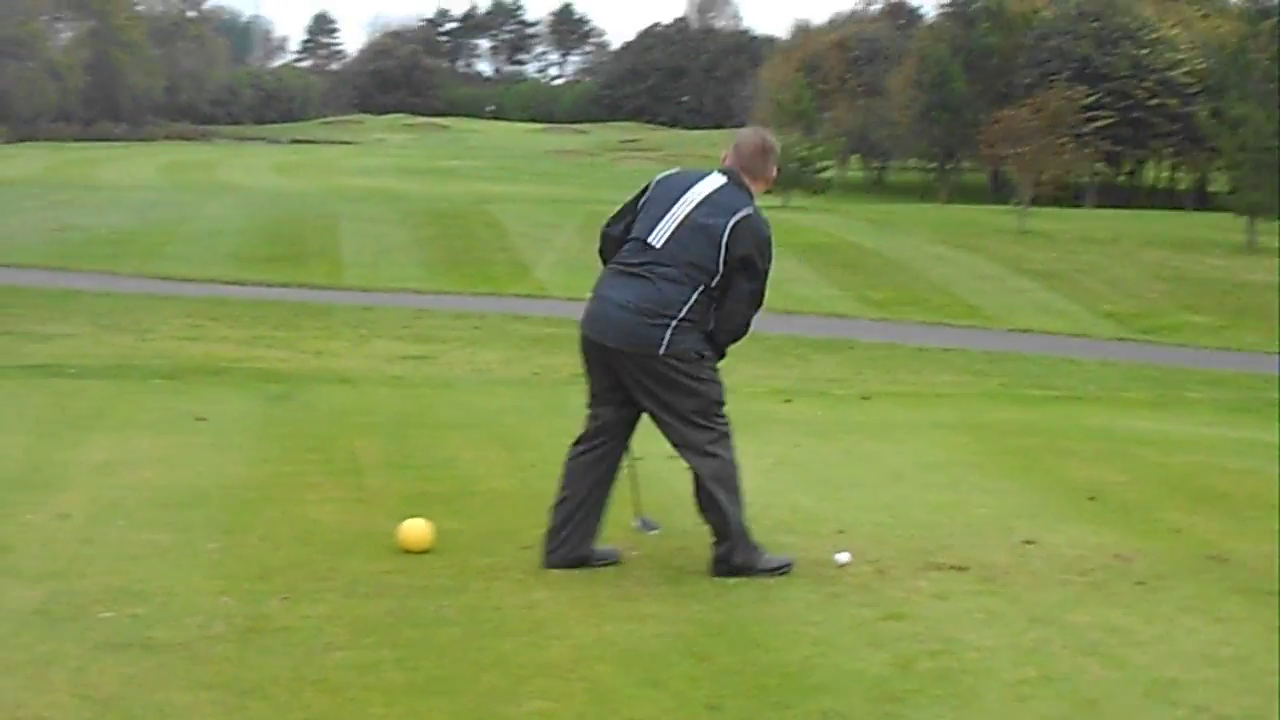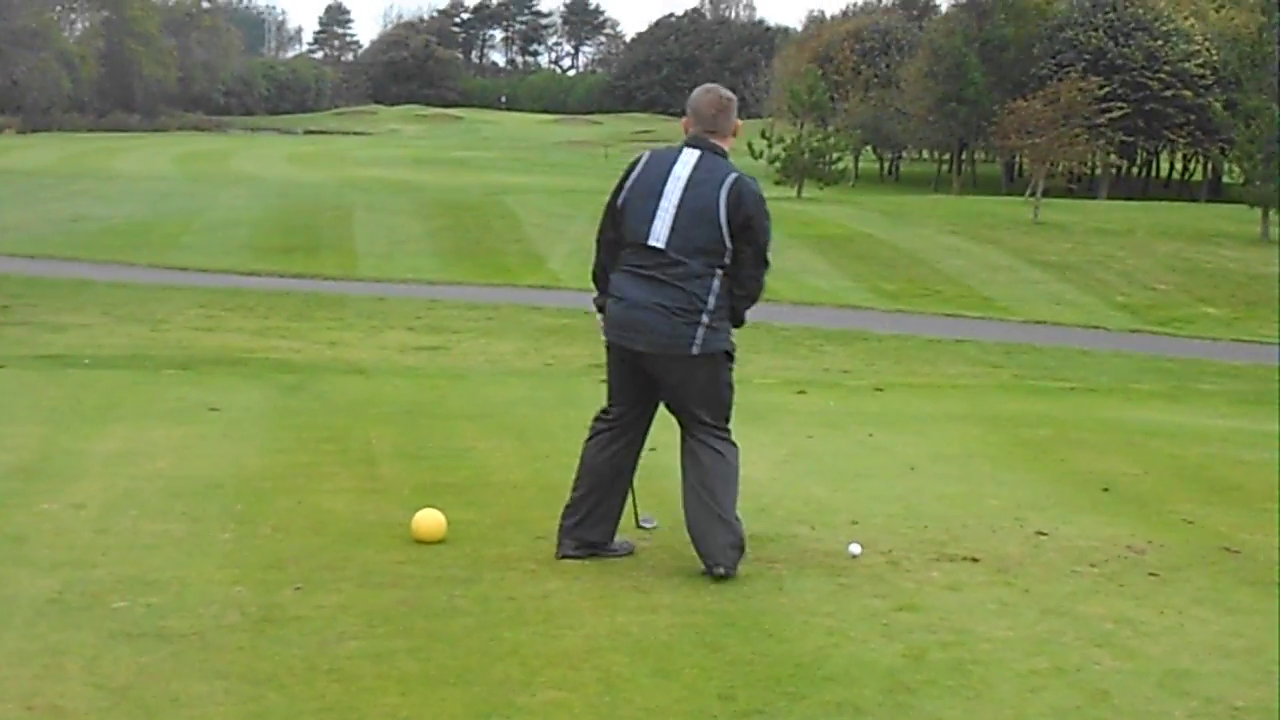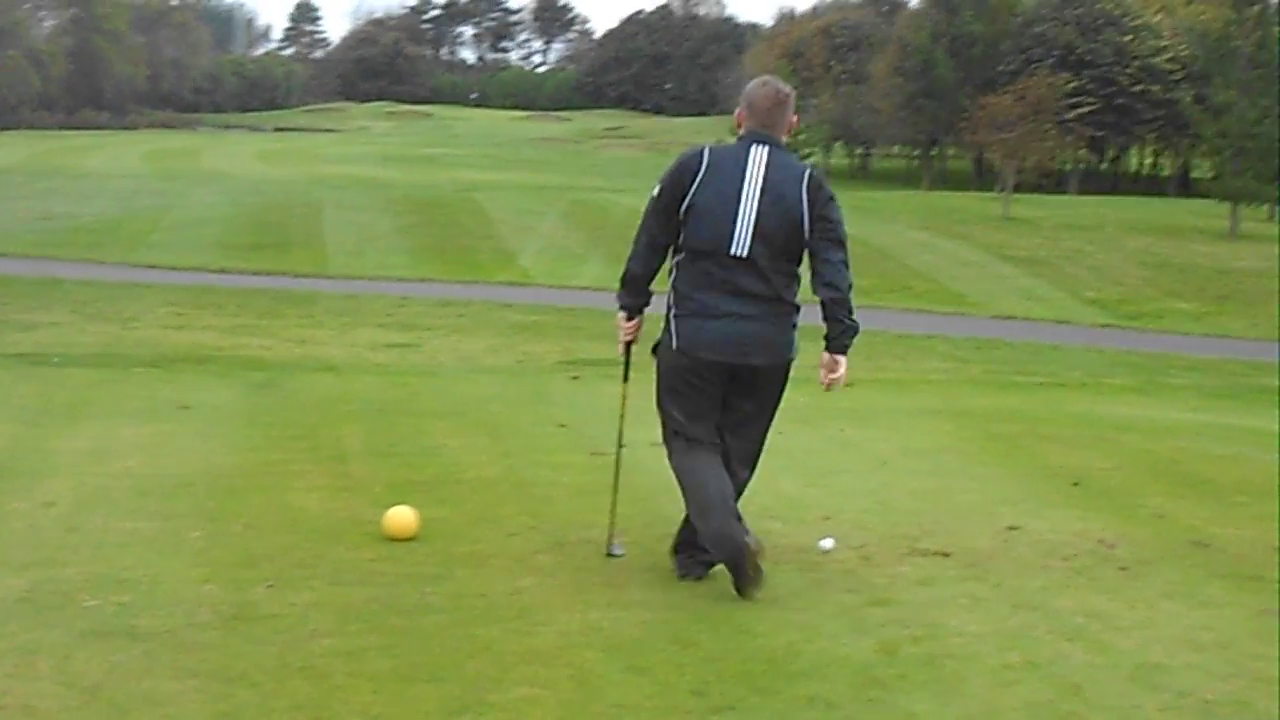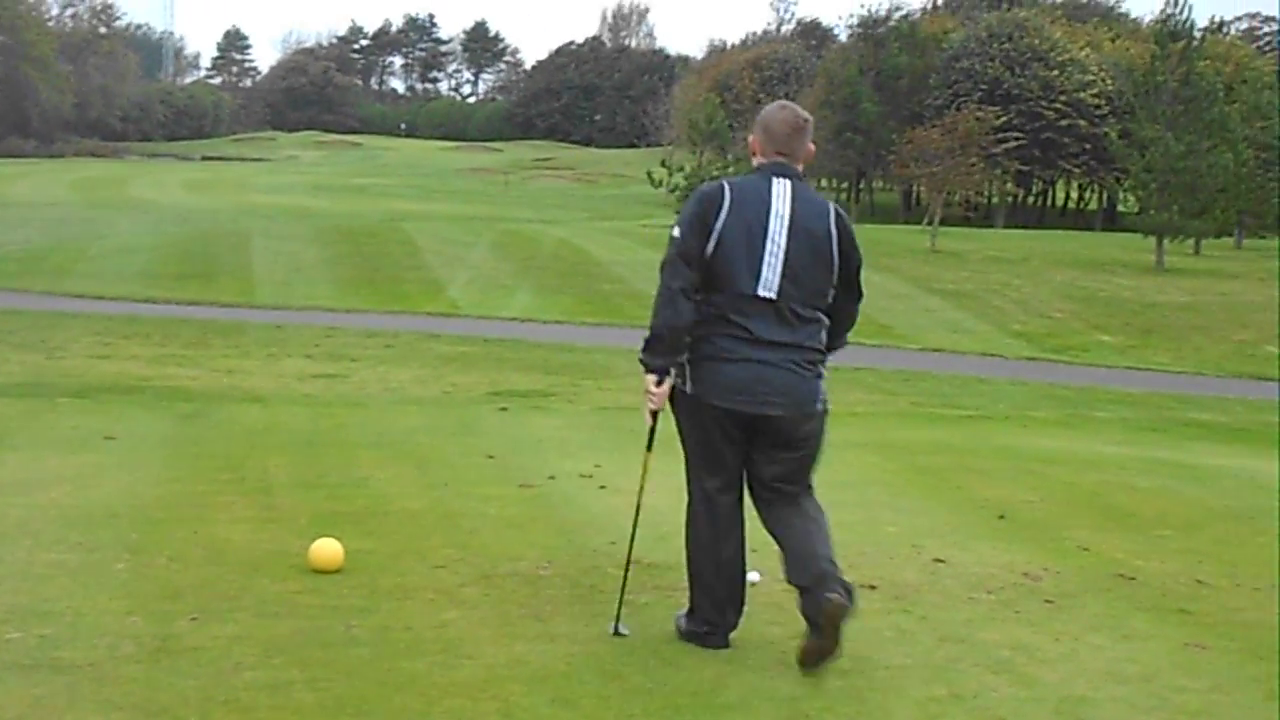
dt=0.5s
person 1, frame 1
left shoulder: (671, 180)
right shoulder: (749, 224)
left elbow: (612, 235)
right elbow: (737, 313)
right wrist: (705, 351)
left hip: (602, 317)
right hip: (661, 337)
left knee: (604, 431)
right knee: (706, 439)
left ankle: (566, 543)
right ankle: (735, 552)
person 1, frame 2
left shoulder: (643, 167)
right shoulder: (740, 189)
left elbow: (608, 244)
right elbow: (750, 273)
left wrist: (609, 303)
right wrist: (725, 319)
left hip: (627, 320)
right hip: (690, 332)
left knee: (618, 422)
right knee: (708, 435)
left ankle: (582, 533)
right ankle: (719, 550)
person 1, frame 3
left shoulder: (695, 165)
right shoulder: (809, 186)
left elbow: (651, 241)
right elbow: (832, 268)
left wrist: (632, 304)
right wrist: (837, 341)
left hip: (695, 333)
right hip: (768, 341)
left knee: (689, 440)
right knee: (734, 449)
left ankle: (729, 538)
right ankle: (695, 549)
person 1, frame 4
left shoulder: (714, 200)
right shoulder: (831, 218)
left elbow: (678, 289)
right elbow: (844, 305)
left wrist: (660, 364)
left hip: (715, 380)
right hip: (793, 388)
left knee: (714, 501)
right knee: (789, 496)
left ankle: (711, 620)
right ankle: (825, 591)
